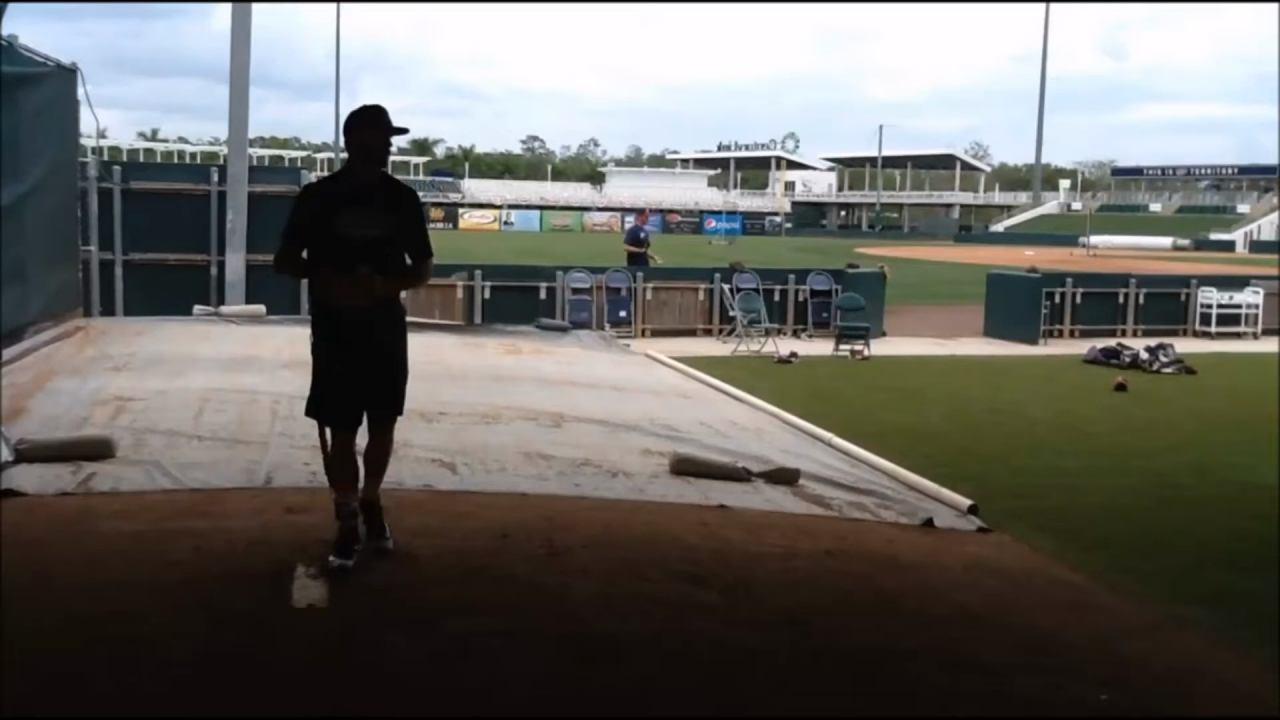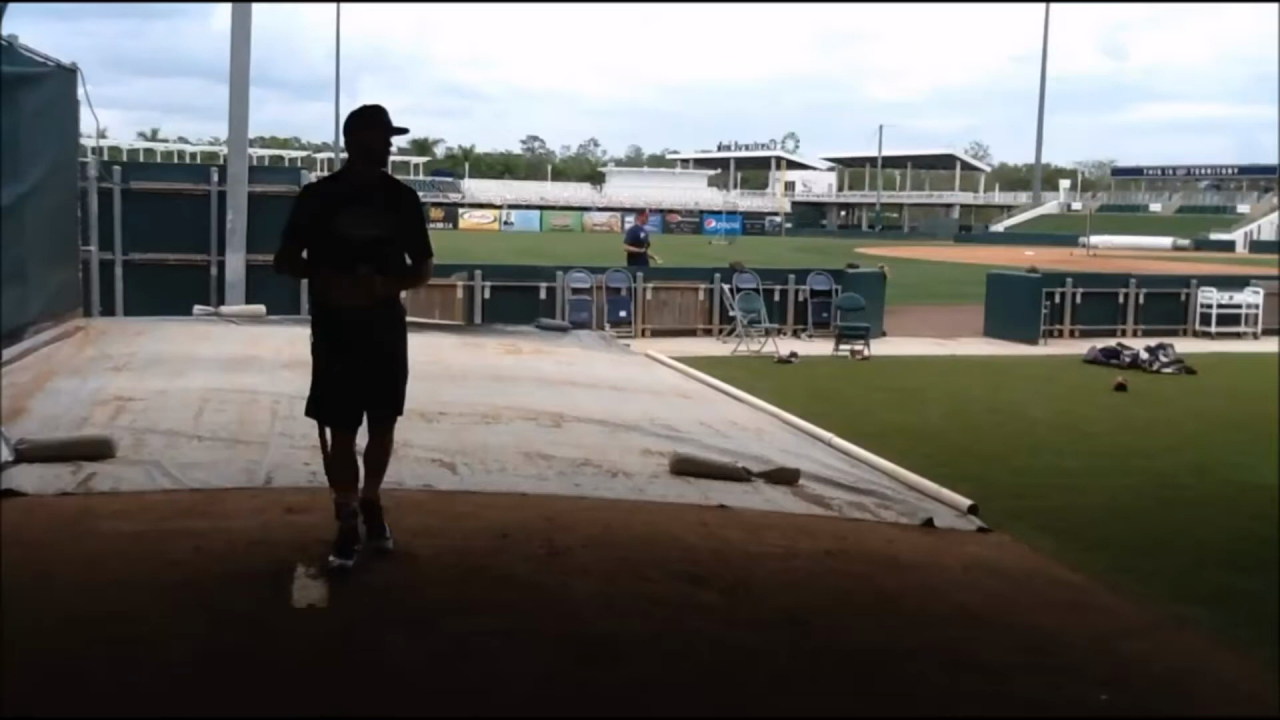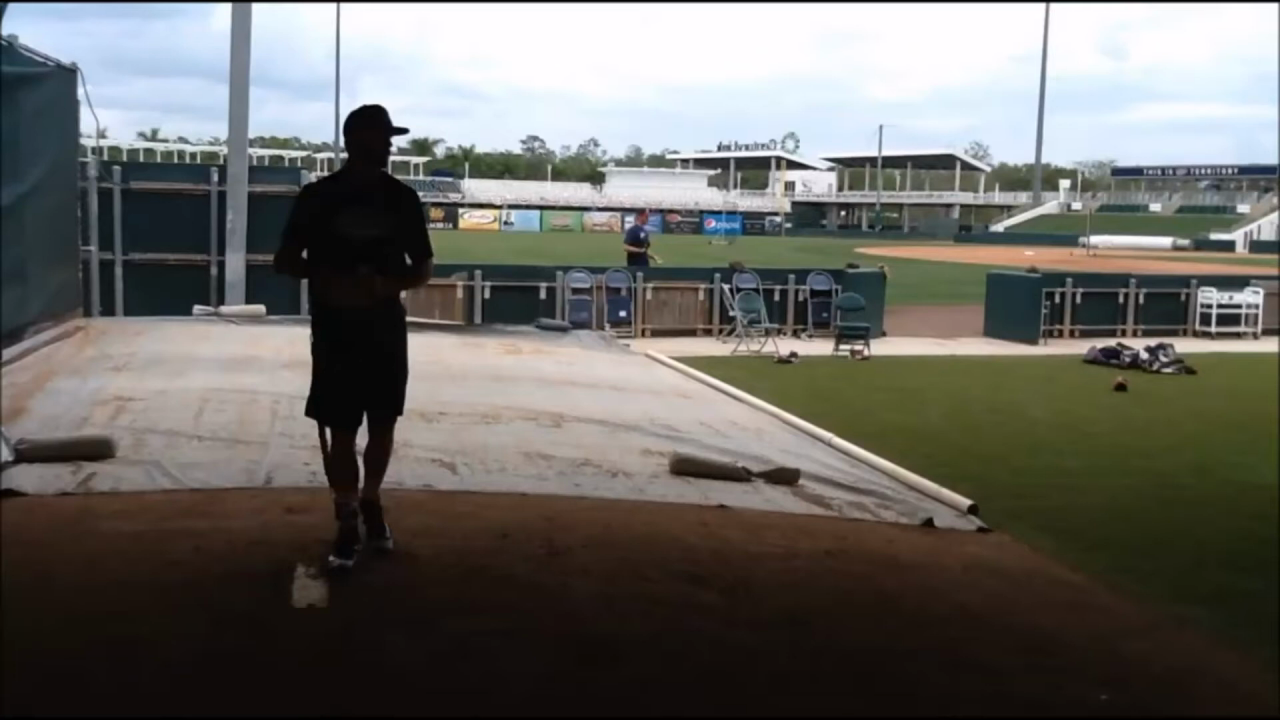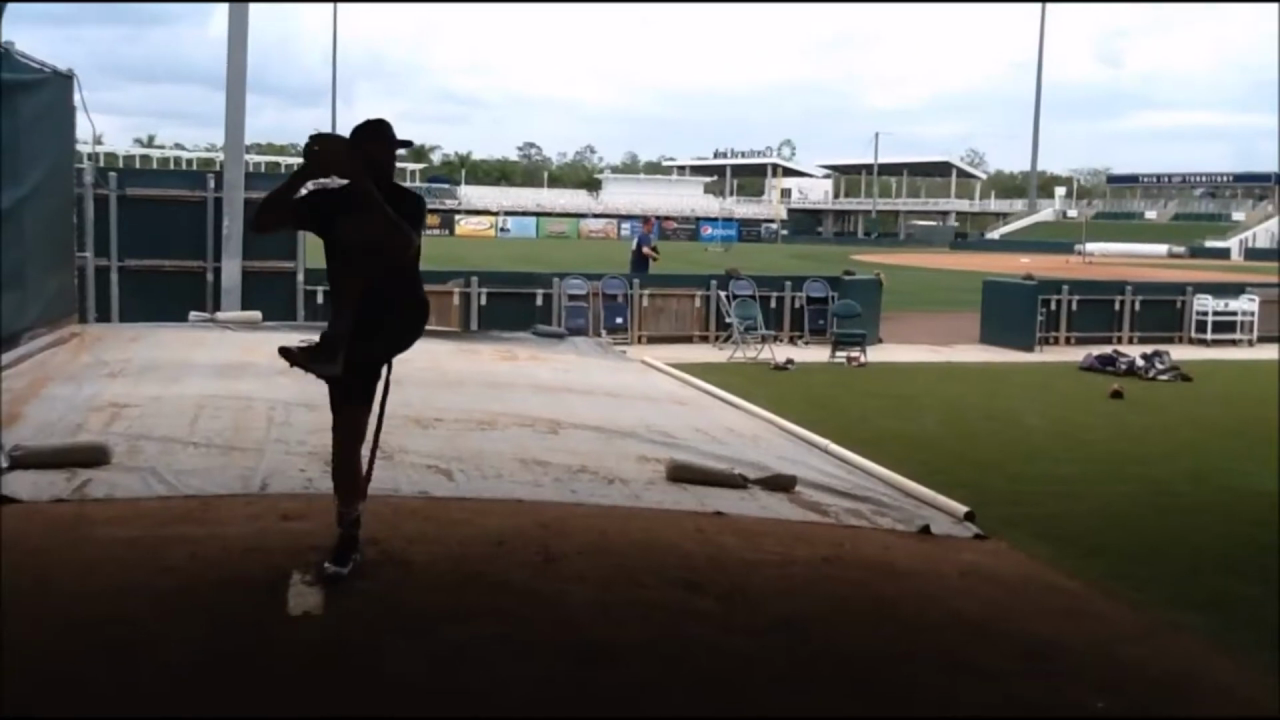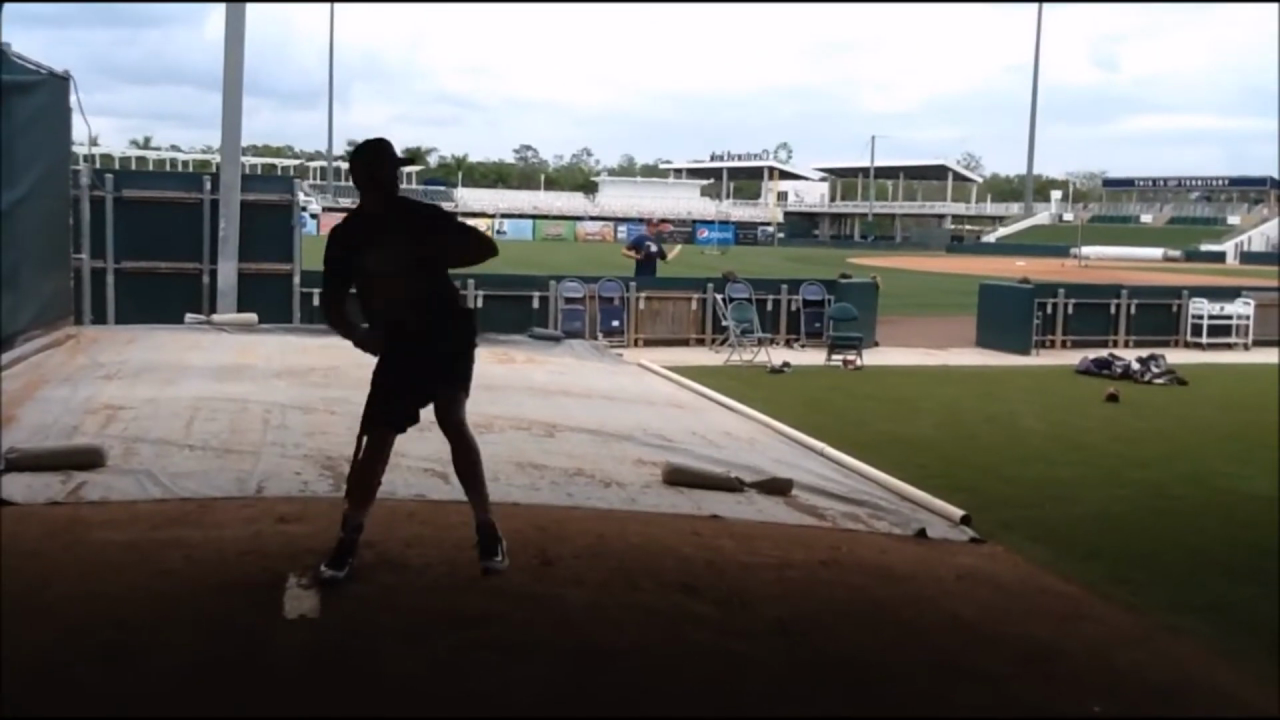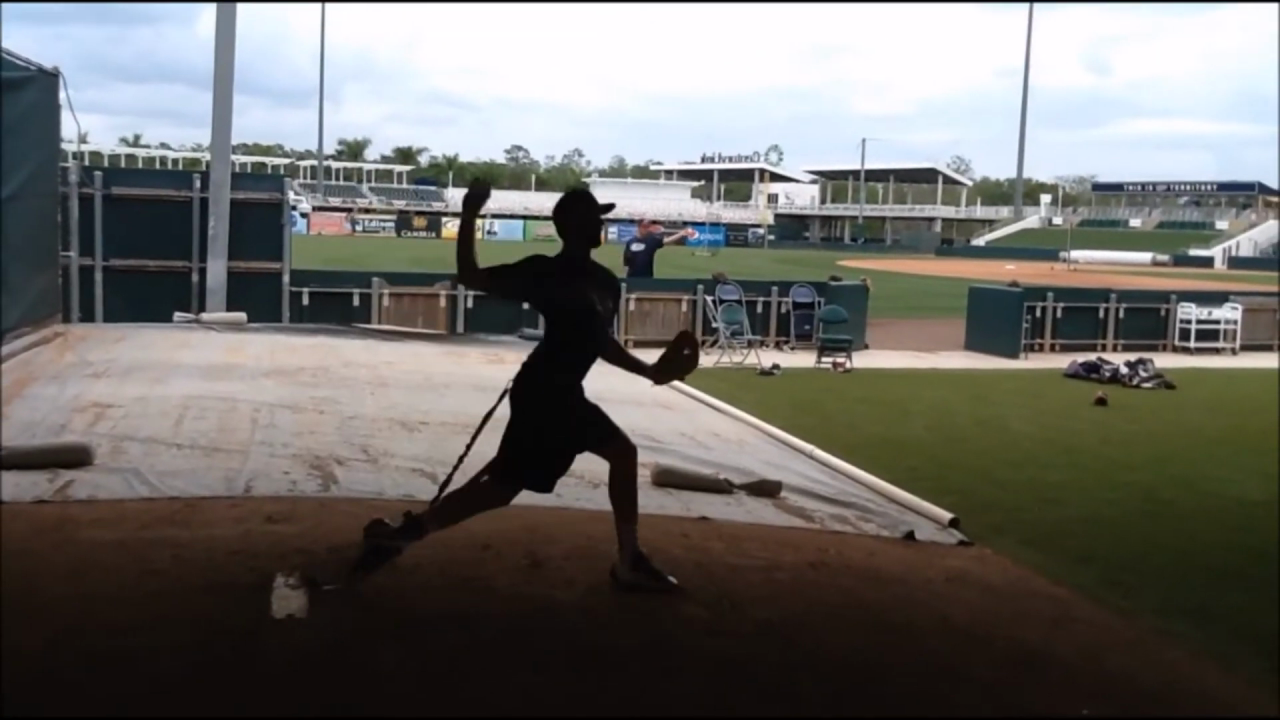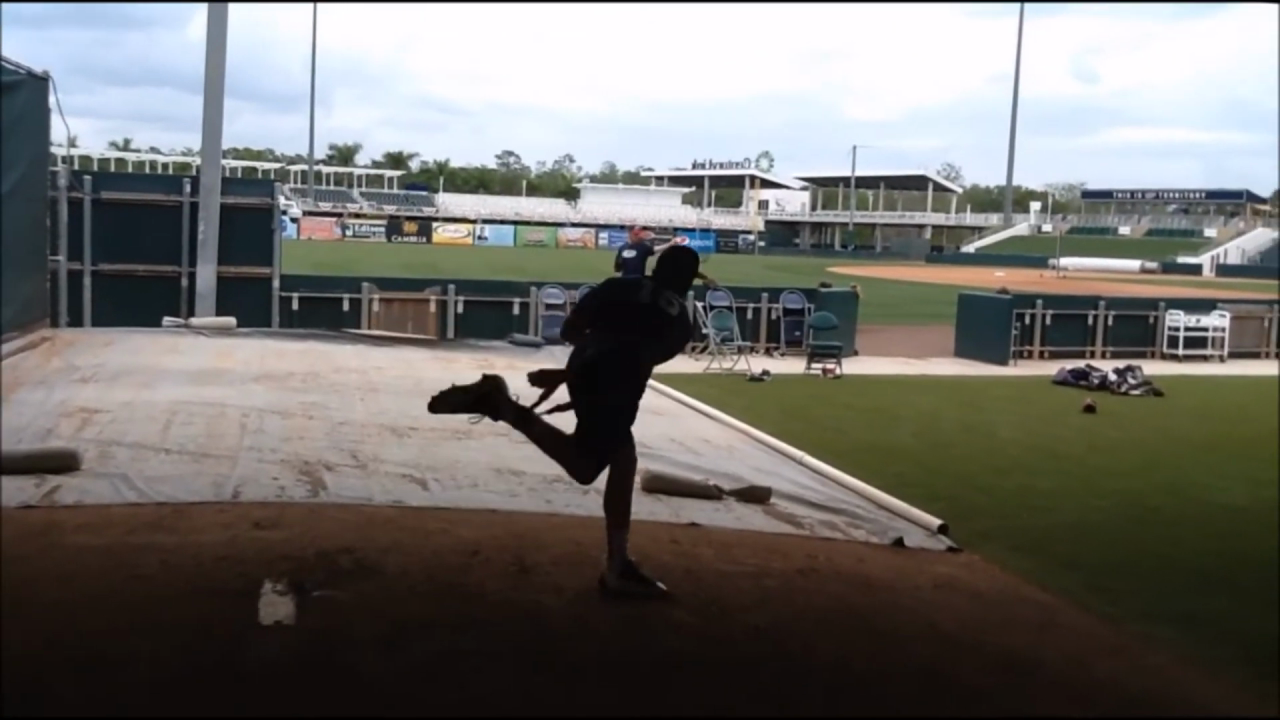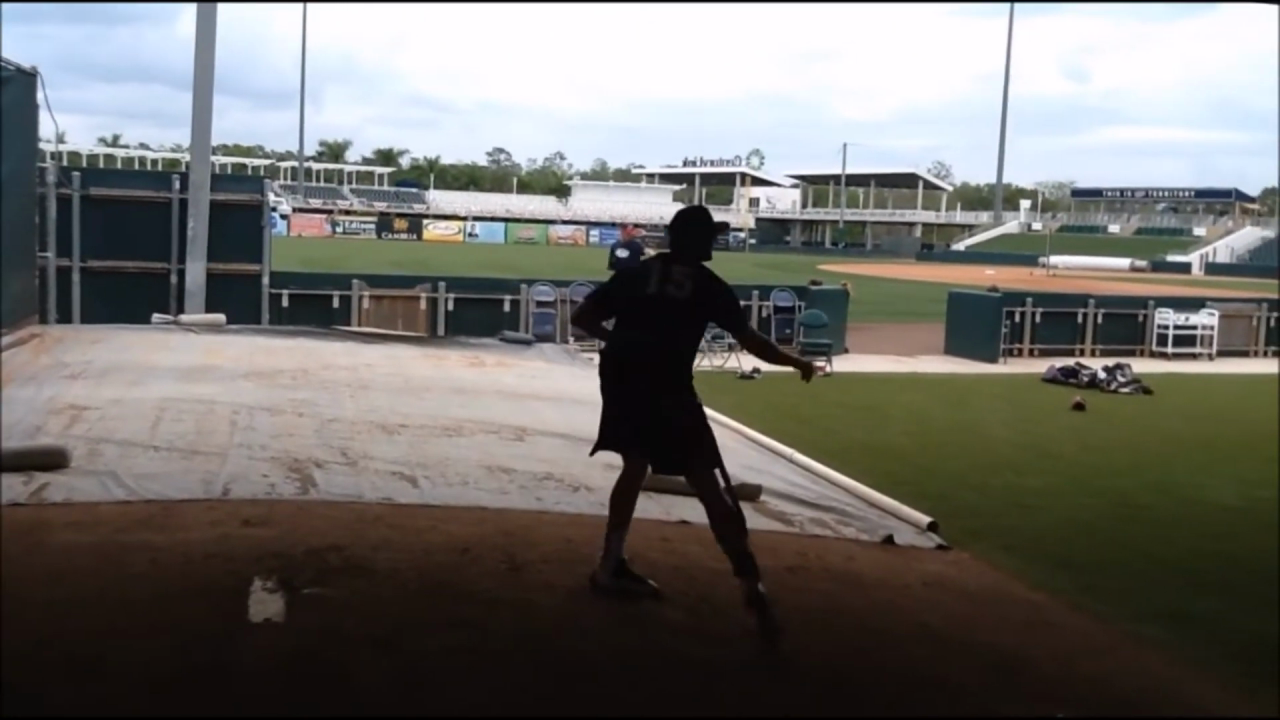
dt=0.4s
person 1, frame 1
left shoulder: (402, 197)
right shoulder: (318, 195)
left elbow: (422, 267)
right elbow: (285, 260)
left wrist: (386, 285)
right wrist: (329, 281)
left hip: (386, 330)
right hip: (335, 331)
left knee: (383, 427)
right knee: (340, 431)
left ankle: (371, 501)
right ankle: (347, 523)
person 1, frame 2
left shoulder: (402, 198)
right shoulder: (317, 196)
left elbow: (423, 267)
right elbow: (285, 260)
left wrist: (387, 285)
right wrist: (328, 281)
left hip: (386, 330)
right hip: (335, 332)
left knee: (383, 427)
right knee: (340, 431)
left ankle: (370, 502)
right ankle: (347, 523)
person 1, frame 3
left shoulder: (402, 197)
right shoulder: (318, 196)
left elbow: (423, 267)
right elbow: (284, 260)
left wrist: (386, 285)
right wrist: (327, 280)
left hip: (385, 329)
right hip: (335, 330)
left knee: (382, 428)
right knee: (340, 431)
left ankle: (370, 501)
right ankle: (347, 523)
person 1, frame 4
left shoulder: (406, 202)
right shoulder: (330, 201)
left elbow: (406, 249)
right elbow: (262, 223)
left wrist: (363, 185)
right wrist: (301, 175)
left hip: (401, 317)
right hip: (353, 328)
left knee: (357, 264)
right knee: (347, 434)
left ankle: (329, 350)
right ankle: (349, 532)
person 1, frame 5
left shoulder: (422, 217)
right shoulder: (347, 236)
left elbow: (487, 248)
right elbow: (331, 306)
left wrist: (418, 274)
right wrist: (360, 336)
left hip: (448, 332)
right hip: (396, 341)
left knee: (451, 419)
right knee: (374, 442)
left ankle: (485, 525)
right ankle: (349, 537)
person 1, frame 6
left shoulder: (603, 281)
right shoulder: (544, 270)
left elbow: (600, 342)
right elbow: (470, 277)
left wrist: (649, 371)
right wrist: (469, 214)
left hip: (563, 390)
right hip: (543, 393)
left knee: (623, 454)
right knee: (500, 488)
left ankle: (630, 560)
right ankle: (400, 533)
person 1, frame 7
left shoulder: (618, 287)
right shoulder: (681, 319)
left elbow: (571, 326)
right elbow: (654, 353)
right wrist: (565, 376)
left hip: (590, 363)
right hip: (620, 370)
left knee: (624, 460)
right knee: (583, 465)
left ankle: (619, 567)
right ankle: (497, 401)
person 1, frame 8
left shoulder: (633, 273)
right shoulder: (711, 288)
left elbow: (582, 316)
right elbow: (752, 341)
right wrist: (797, 362)
left hip: (620, 375)
right hip: (667, 384)
left knee: (635, 466)
right knee: (704, 483)
left ankle: (611, 565)
right ankle: (749, 579)
